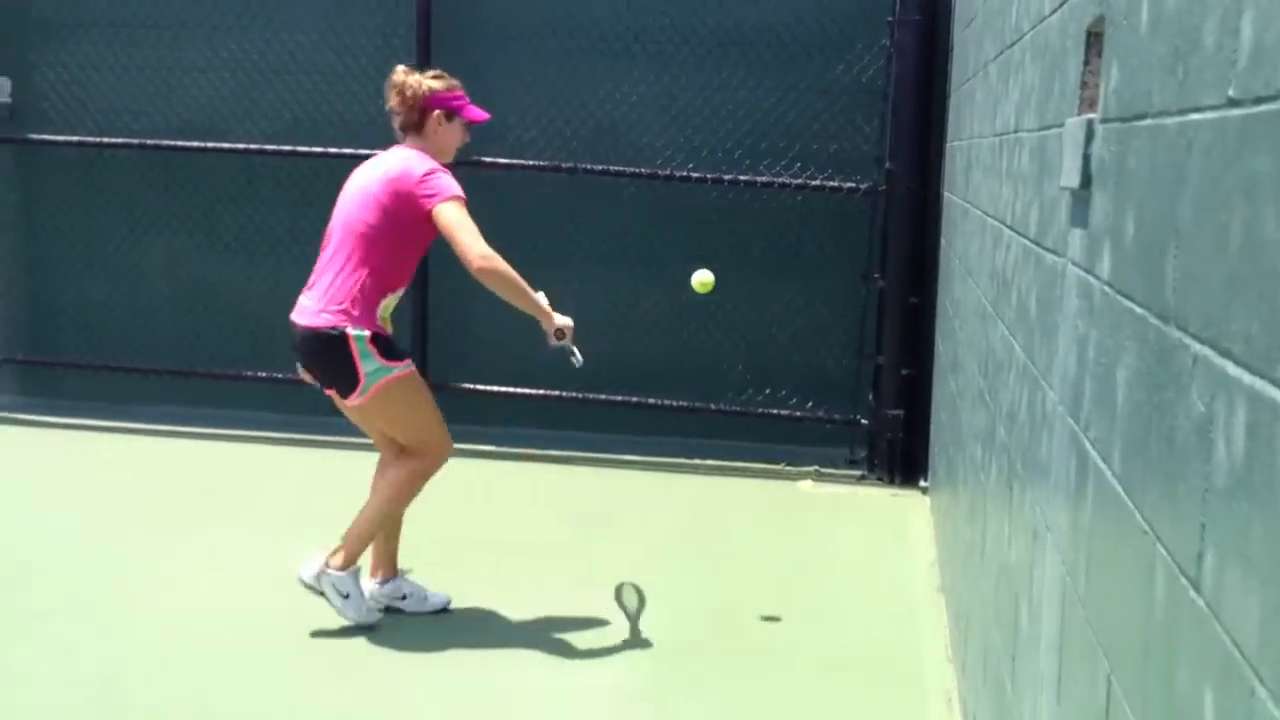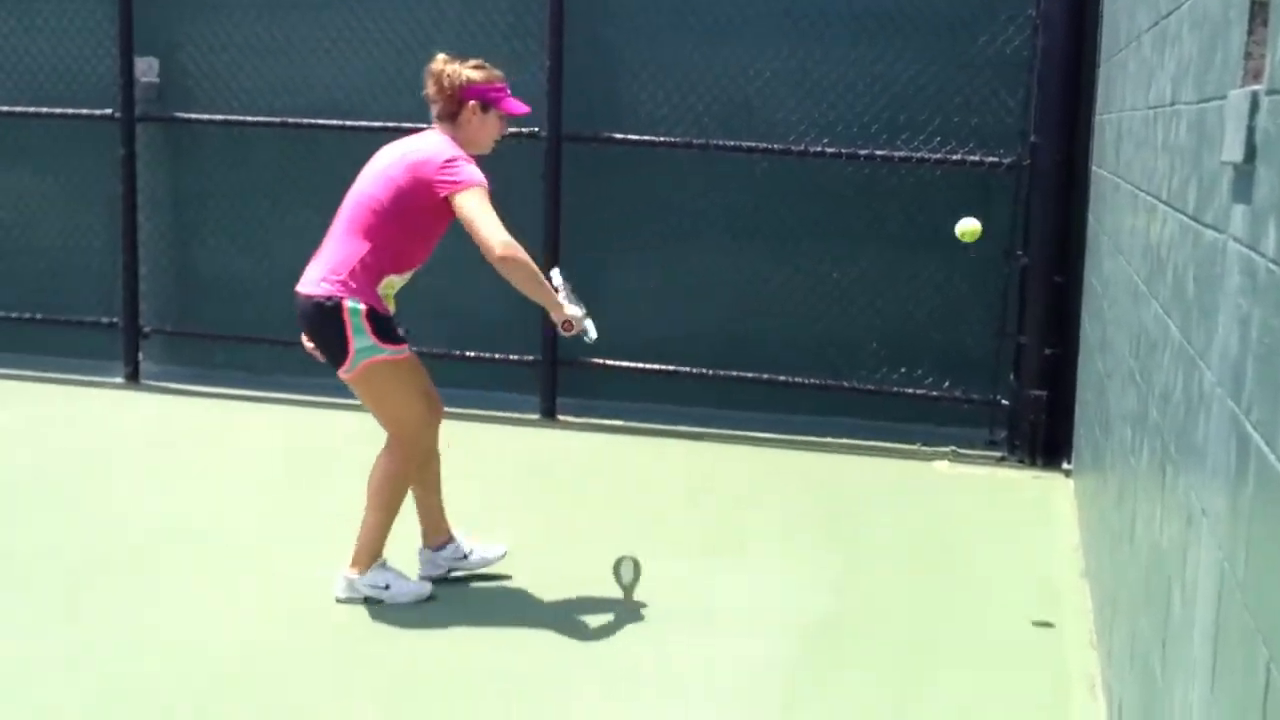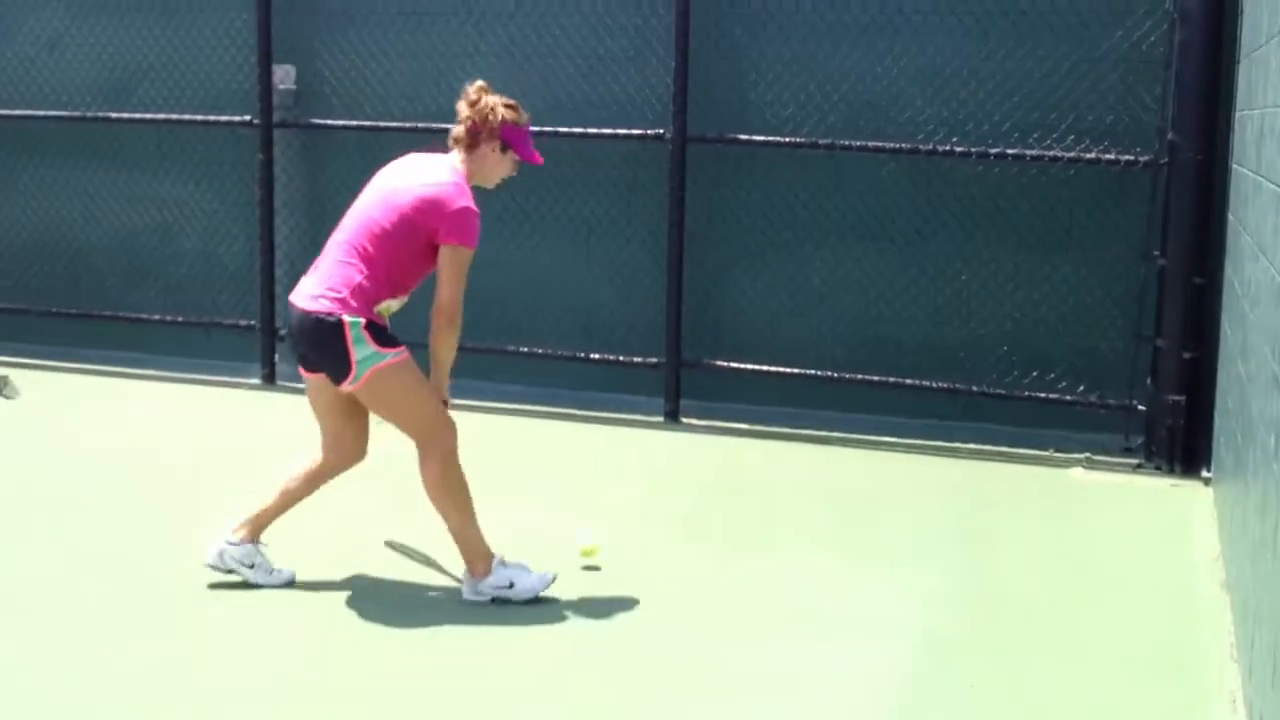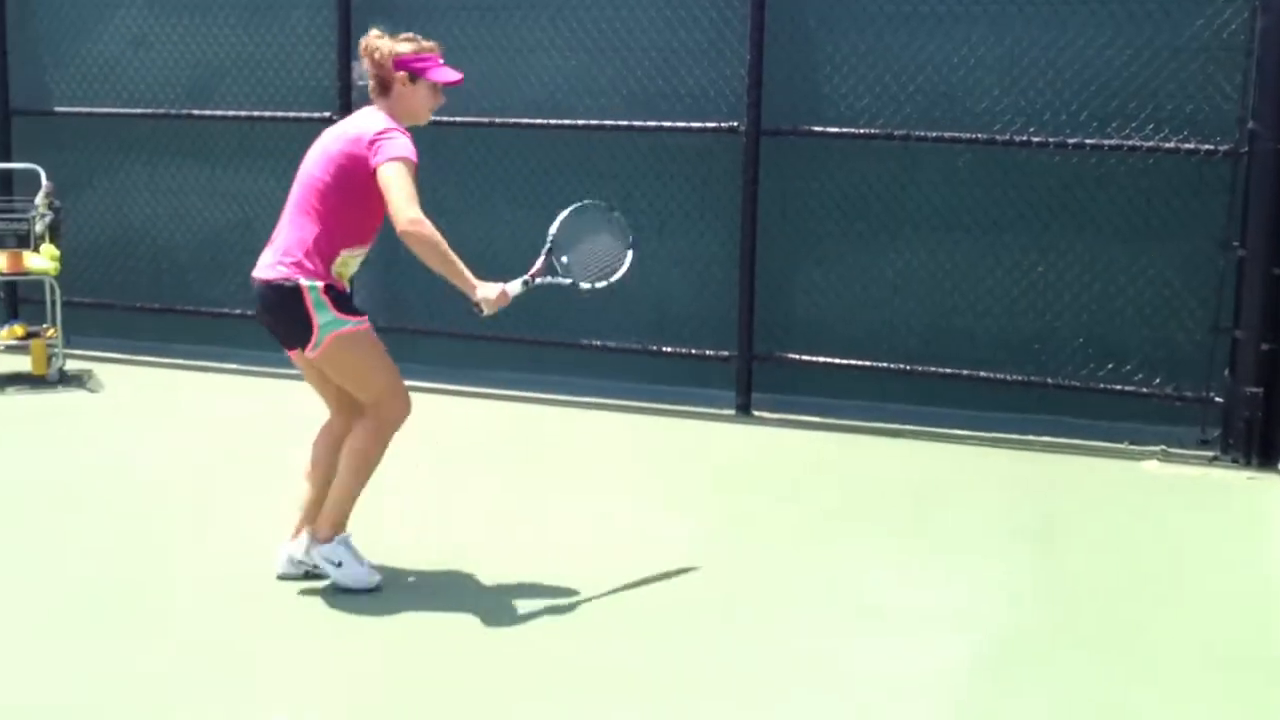
dt=0.4s
person 1, frame 1
left shoulder: (377, 168)
right shoulder: (426, 176)
right elbow: (481, 262)
right wrist: (546, 314)
left hip: (317, 329)
right hip: (347, 336)
left knee: (401, 449)
right knee: (430, 447)
left ankle: (387, 579)
right ankle: (338, 563)
person 1, frame 2
left shoulder: (411, 149)
right shoulder: (453, 165)
right elbow: (501, 250)
right wrist: (558, 307)
left hip: (328, 300)
right hip: (347, 308)
left knee: (424, 413)
right knee: (411, 431)
left ankle: (439, 544)
right ankle: (362, 570)
person 1, frame 3
left shoulder: (409, 166)
right shoulder: (458, 207)
right elbow: (446, 315)
right wrist: (439, 386)
left hip: (311, 313)
right hip: (340, 324)
left knee: (345, 448)
right knee: (436, 434)
left ankle: (240, 540)
right ankle: (485, 572)
person 1, frame 4
left shoulder: (356, 128)
right shoulder: (387, 137)
right elbow: (411, 225)
right wrist: (475, 286)
left hip: (286, 285)
right hip: (302, 291)
left knee: (352, 413)
right knee: (390, 404)
left ankle: (305, 542)
right ankle: (324, 538)
